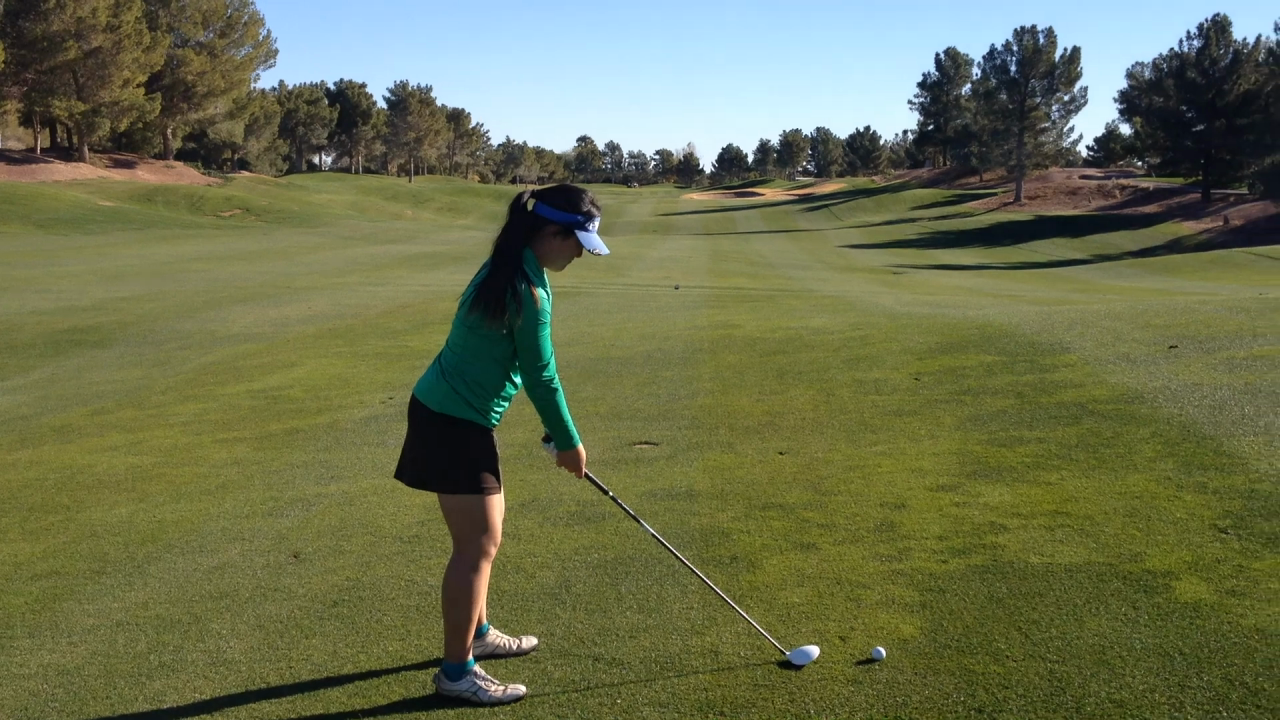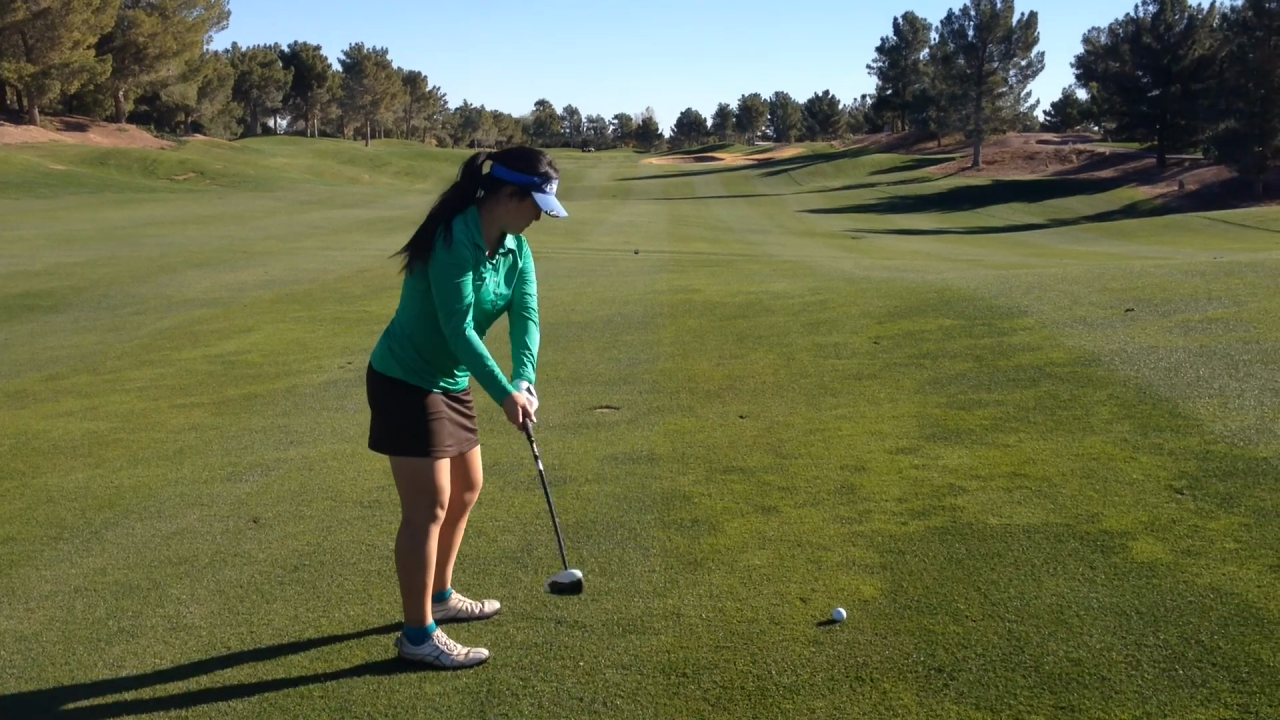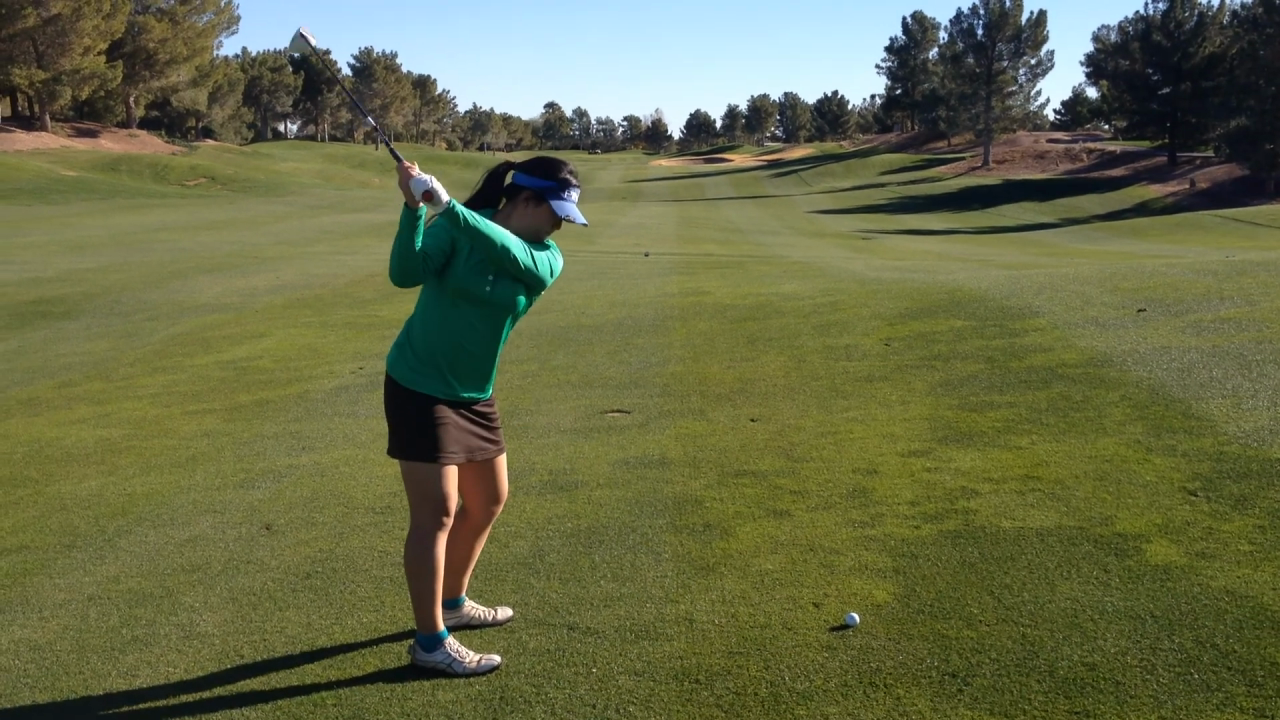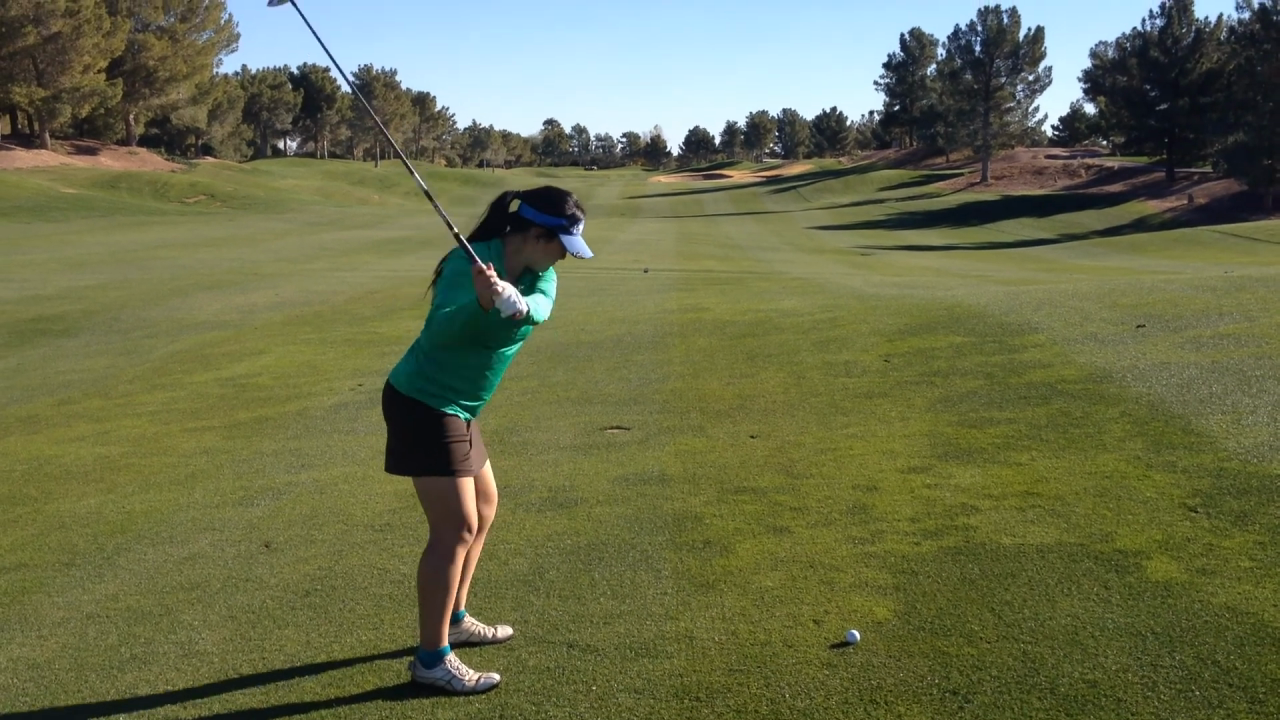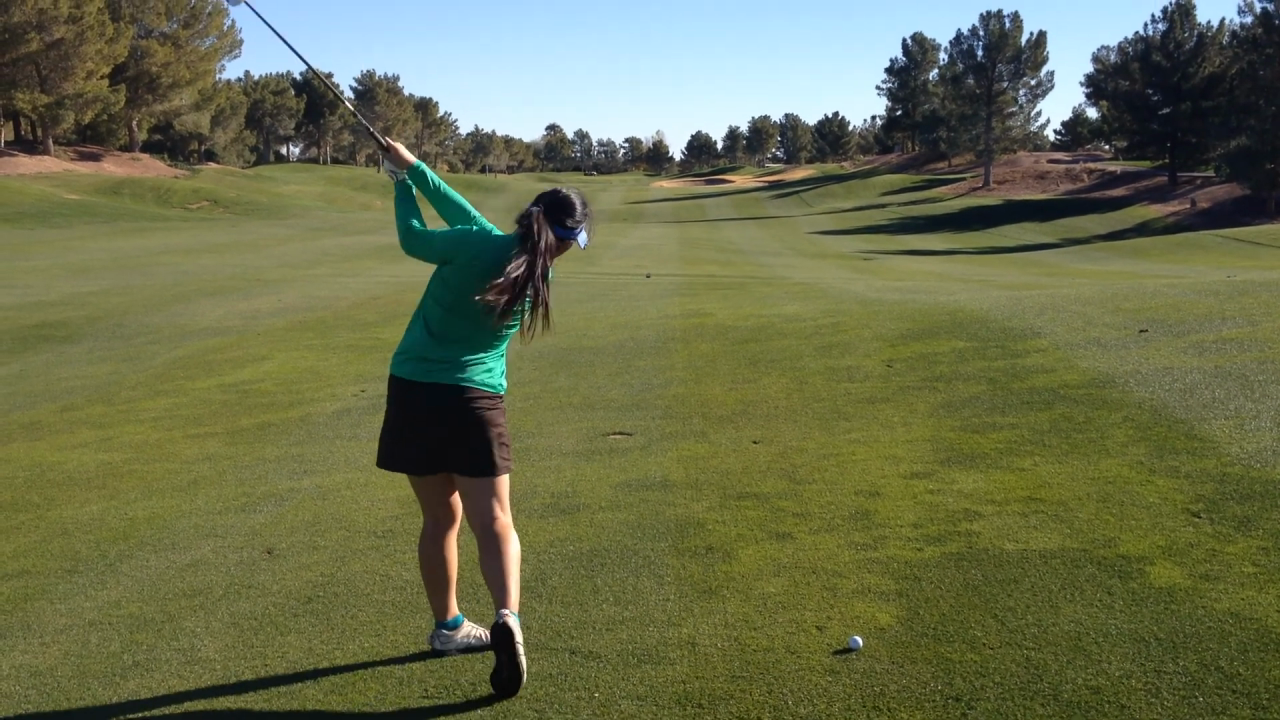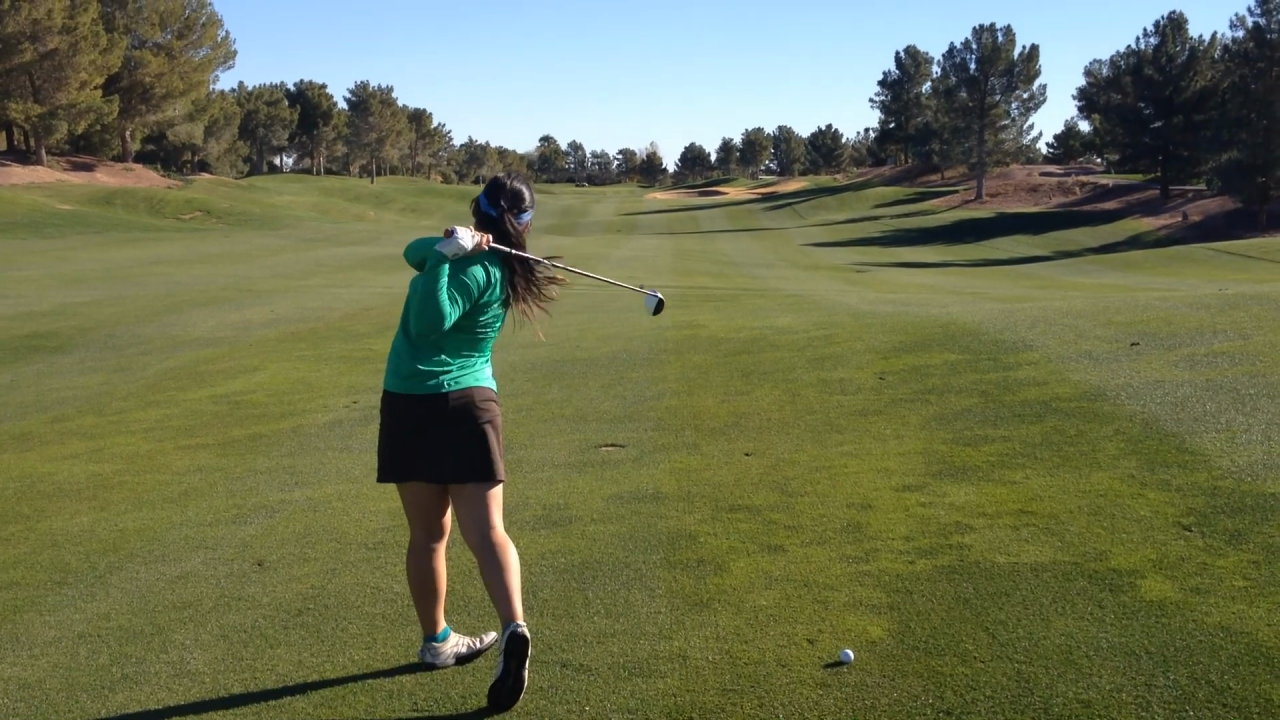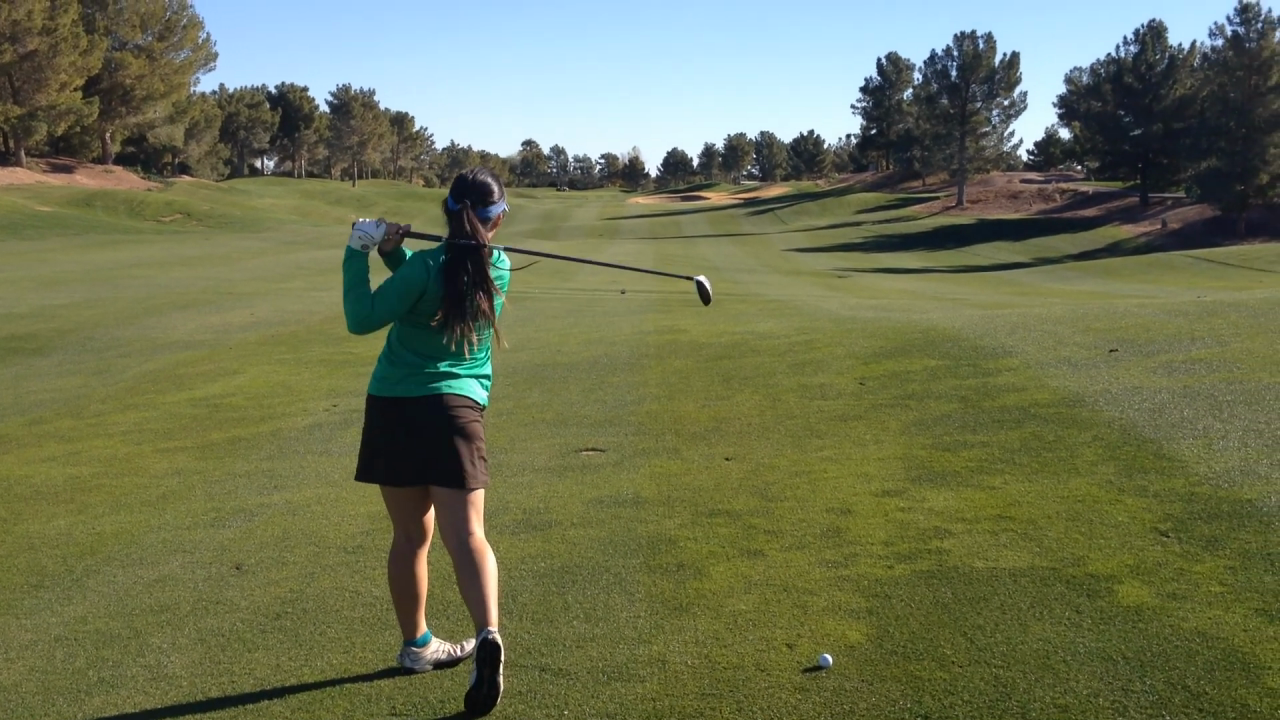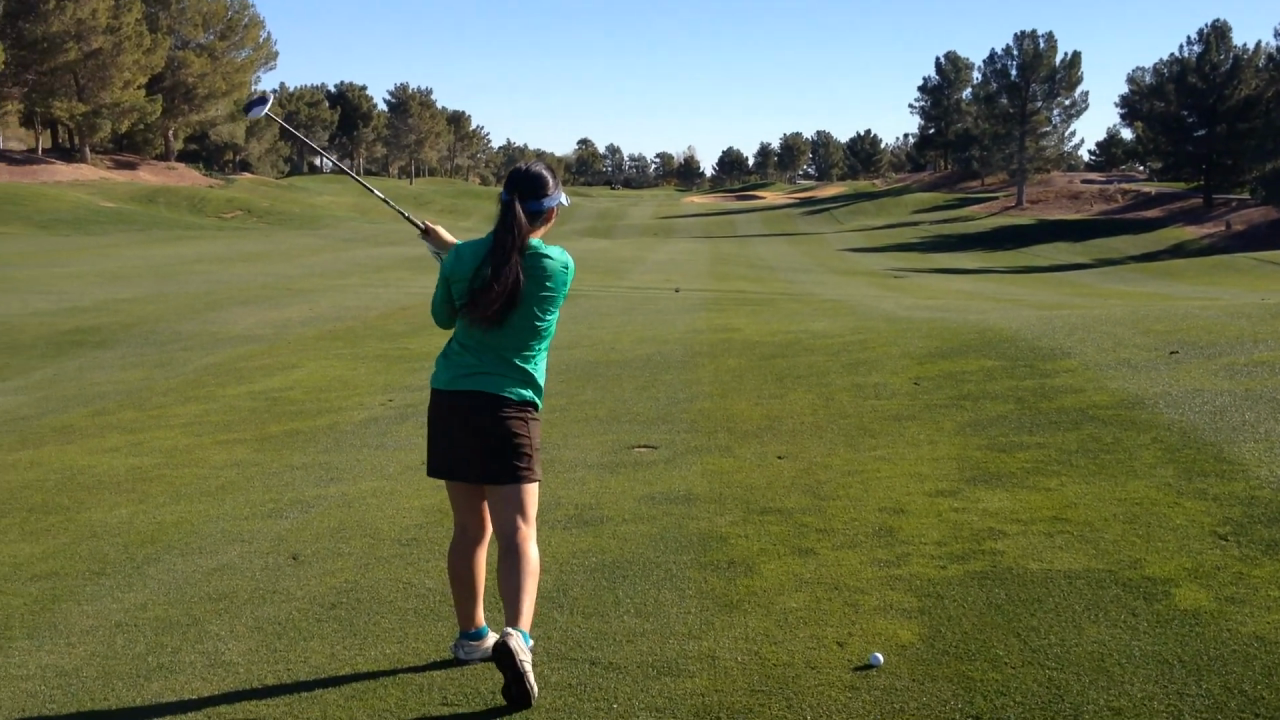
dt=0.4s
person 1, frame 1
left shoulder: (517, 269)
right shoulder: (526, 292)
left elbow: (537, 368)
right elbow: (540, 377)
left wrist: (558, 433)
right wrist: (569, 442)
left hip: (459, 415)
right hip: (454, 423)
left knee: (486, 530)
right knee: (478, 544)
left ankle: (477, 633)
right ankle: (456, 670)
person 1, frame 2
left shoulder: (515, 248)
right shoulder: (453, 241)
left elbow: (525, 314)
right elbow: (458, 330)
left wrist: (524, 381)
right wrist: (503, 392)
left hip: (448, 383)
right hip: (406, 382)
left knee: (464, 491)
right knee: (428, 507)
left ankle: (439, 596)
right ankle: (418, 634)
person 1, frame 3
left shoulder: (544, 259)
right shoulder: (462, 225)
left elbow: (504, 253)
right elbow: (403, 275)
left wrist: (444, 205)
right wrist: (418, 205)
left hip: (474, 394)
right hip: (419, 387)
left knee: (488, 501)
right knee: (437, 512)
left ankle: (451, 603)
right ankle: (430, 641)
person 1, frame 4
left shoulder: (542, 277)
right shoulder: (470, 261)
left elbow: (536, 308)
right elbow: (441, 334)
left wrist: (514, 302)
right wrist: (480, 301)
left hip: (453, 407)
right hip: (423, 404)
left knee: (479, 510)
right knee: (456, 527)
left ankle: (451, 620)
right ankle: (431, 658)
person 1, frame 5
left shoulder: (473, 243)
right shoulder: (536, 277)
left elbow: (413, 240)
left wrist: (406, 174)
right wrist: (417, 169)
left hip: (412, 391)
right hip: (472, 402)
left knee: (442, 514)
right knee: (494, 521)
left ankle: (448, 626)
right ankle: (506, 618)
person 1, frame 6
left shoulder: (475, 268)
right shoulder: (499, 262)
left elbow: (428, 325)
left wrist: (447, 251)
left hip: (411, 404)
right hip: (470, 404)
left knee: (428, 532)
right knee: (487, 530)
left ankle: (436, 639)
right ankle: (514, 628)
person 1, frame 7
left shoulder: (425, 268)
right shoulder: (497, 266)
left elbow: (362, 320)
left wrist: (359, 250)
right wrist: (393, 247)
left hip: (393, 407)
right hip: (456, 409)
left knee: (410, 535)
right knee: (466, 536)
left ankle: (416, 644)
right ankle: (487, 636)
person 1, frame 8
left shoulder: (464, 259)
right shoulder: (560, 265)
left hip: (451, 401)
right hip: (506, 408)
left knee: (471, 527)
right knee: (518, 531)
left ankle: (472, 635)
right ankle: (516, 637)
